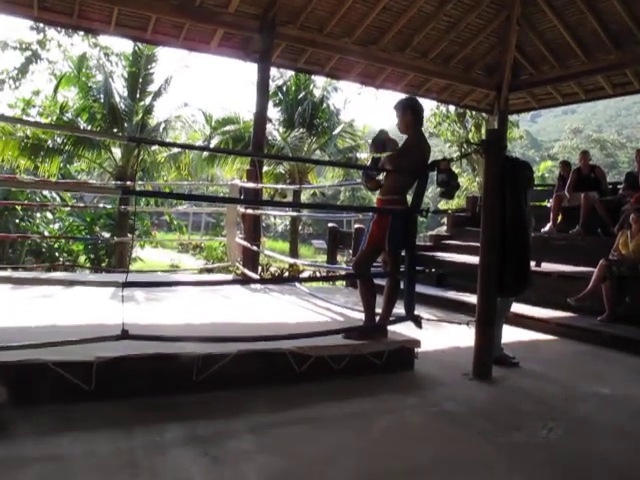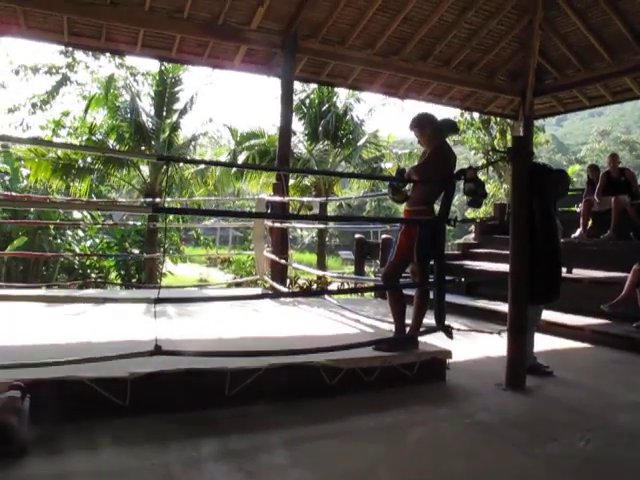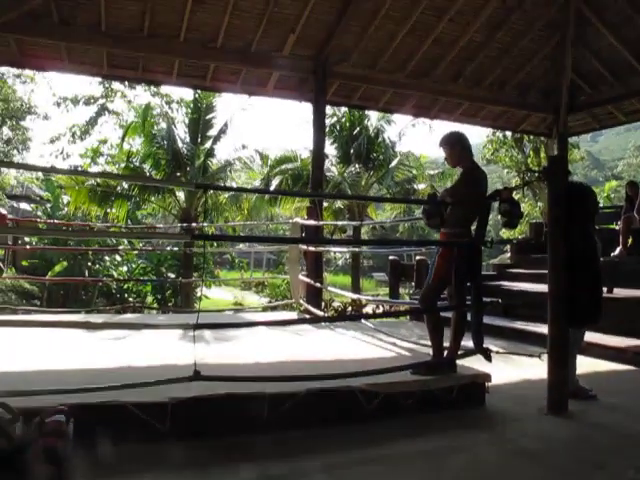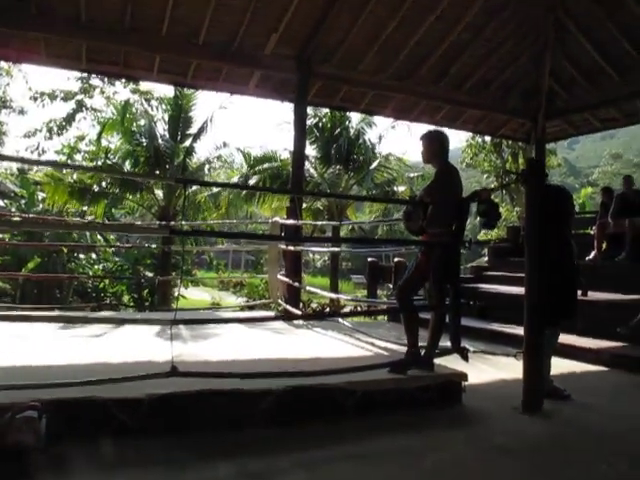
dt=1s
person 1, frame 1
left shoulder: (415, 141)
right shoulder: (418, 142)
left elbow: (392, 162)
left wrist: (382, 161)
left hip: (390, 210)
right hip: (396, 210)
left knee: (361, 265)
right knee: (392, 269)
left ankle: (370, 324)
right ankle: (380, 325)
person 1, frame 2
left shoulder: (439, 151)
right shoulder: (444, 153)
left elbow: (417, 173)
left wrist: (407, 173)
left hip: (418, 221)
right hip: (425, 220)
left knee: (390, 276)
right knee: (421, 279)
left ankle: (401, 336)
right ankle: (411, 335)
person 1, frame 3
left shoulder: (470, 174)
right shoulder: (477, 174)
left elbow: (448, 196)
left wrist: (440, 197)
left hip: (454, 243)
right hip: (462, 242)
left knee: (428, 298)
right knee: (458, 300)
left ankle: (439, 359)
right ankle: (450, 359)
person 1, frame 4
left shoulder: (444, 173)
right shoulder: (450, 173)
left elbow: (426, 196)
left wrist: (420, 199)
left hip: (437, 244)
right hip: (444, 243)
left knee: (404, 292)
right knee: (437, 301)
left ankle: (413, 353)
right ankle: (427, 357)
person 2, frame 1
left shoulder: (515, 197)
right shoulder: (512, 197)
right elbow: (520, 226)
left hip: (510, 252)
right hip: (510, 254)
left knee: (504, 297)
right knee: (505, 297)
left ankle: (495, 348)
right ankle: (494, 350)
person 2, frame 2
left shoulder: (540, 206)
right shoulder: (540, 206)
right elbow: (543, 236)
left hip: (538, 261)
right hip: (539, 262)
left knee: (532, 309)
right knee: (533, 308)
left ankle: (527, 357)
right ankle: (527, 359)
person 2, frame 3
left shoulder: (571, 209)
right shoulder: (579, 209)
left hip: (575, 275)
right hip: (579, 276)
left knee: (573, 329)
right knee: (575, 329)
left ankle: (569, 380)
right ankle: (569, 382)
person 2, frame 4
left shoulder: (540, 197)
right shoulder: (556, 195)
left hip: (550, 266)
right hip: (556, 266)
left knee: (548, 322)
right knee: (551, 322)
left ankle: (543, 379)
right ankle: (544, 381)
